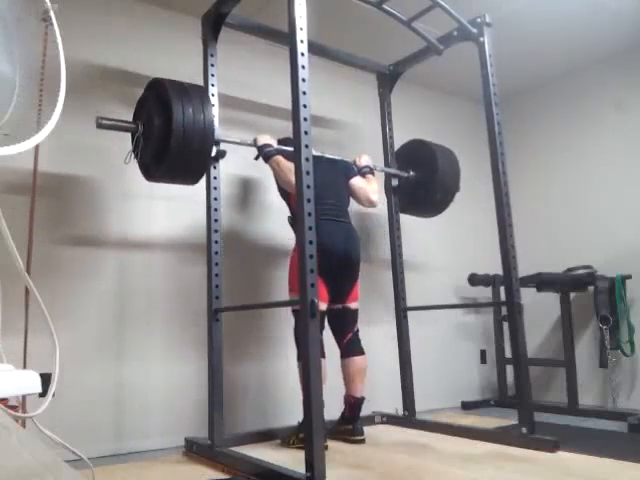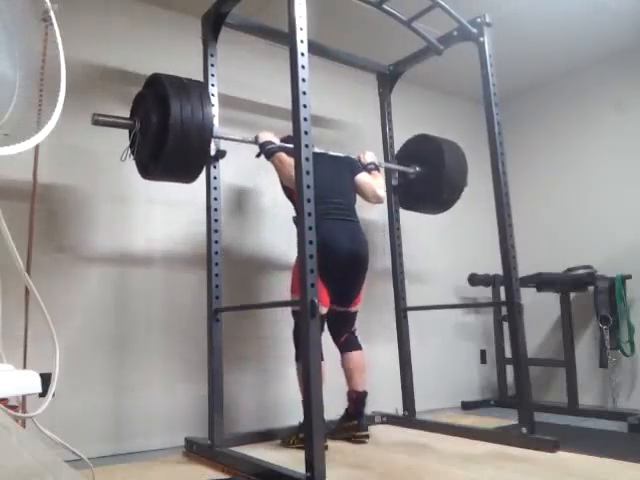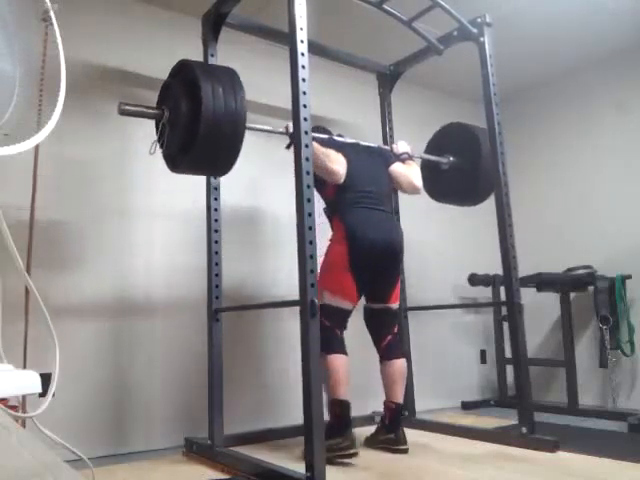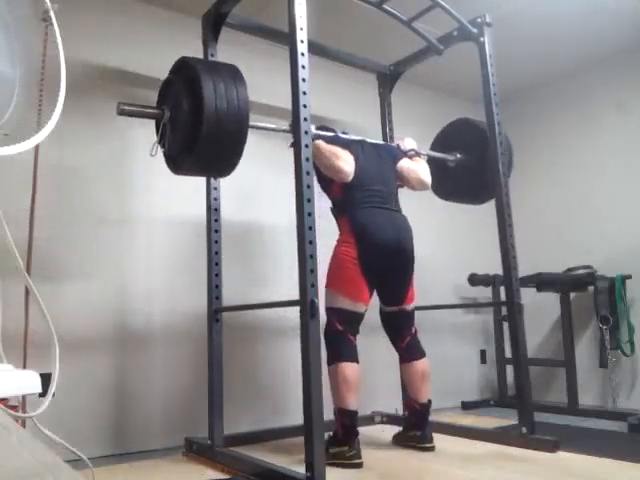
dt=0.7s
person 1, frame 1
left shoulder: (287, 160)
right shoulder: (341, 165)
left elbow: (294, 182)
right elbow: (371, 198)
left wrist: (268, 149)
right wrist: (366, 169)
left hip: (318, 242)
right hip: (349, 242)
right knee: (348, 333)
right ankle: (352, 422)
person 1, frame 2
left shoulder: (290, 156)
right shoulder: (346, 162)
left elbow: (298, 180)
right elbow: (378, 194)
left wrist: (270, 147)
right wrist: (371, 165)
left hip: (323, 243)
right hip: (356, 243)
right knee: (344, 331)
right ankle: (356, 417)
person 1, frame 3
left shoulder: (321, 145)
right shoulder: (378, 152)
left elbow: (335, 170)
right elbow: (414, 184)
right wrist: (404, 155)
left hip: (354, 236)
right hip: (391, 235)
left knee: (329, 331)
right knee: (387, 333)
left ankle: (341, 432)
right ankle: (392, 429)
person 1, frame 4
left shoulder: (326, 143)
right shoulder: (383, 148)
left elbow: (343, 169)
right elbow: (422, 180)
left wrist: (308, 138)
right wrist: (411, 151)
left hip: (363, 236)
right hip: (399, 233)
left knee: (340, 335)
right knee: (404, 334)
left ankle: (346, 440)
right ankle: (419, 427)
